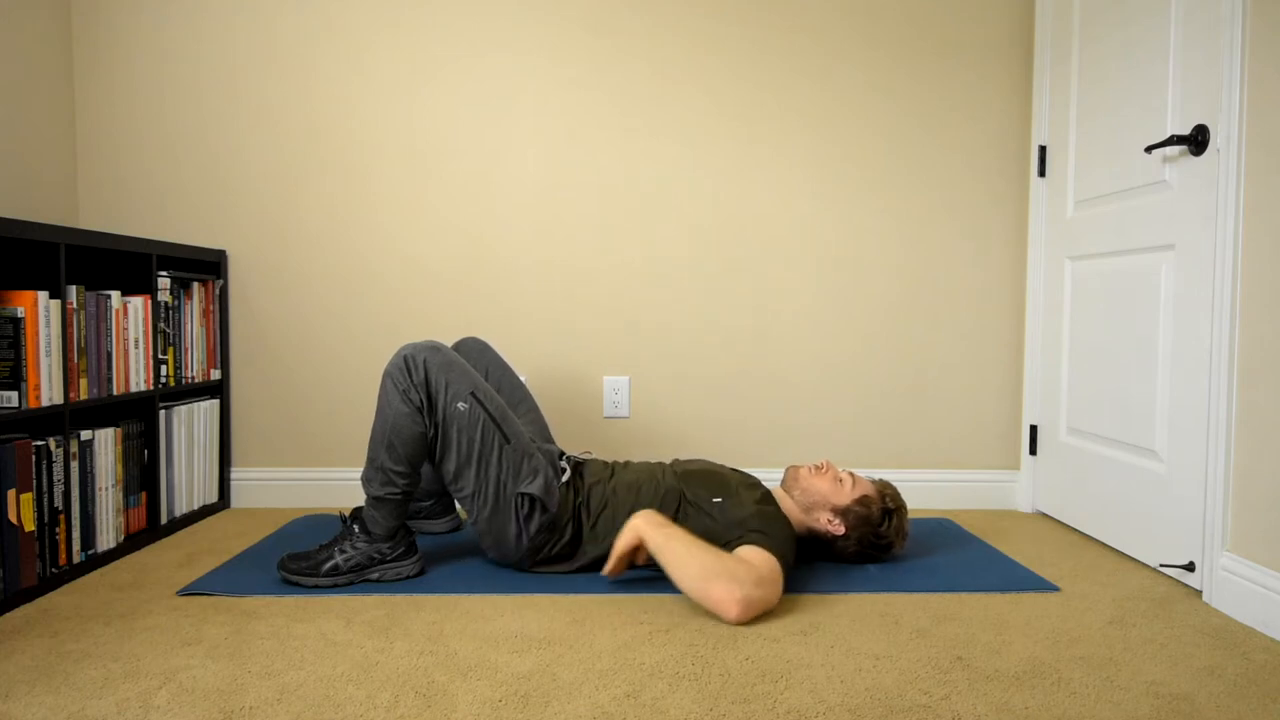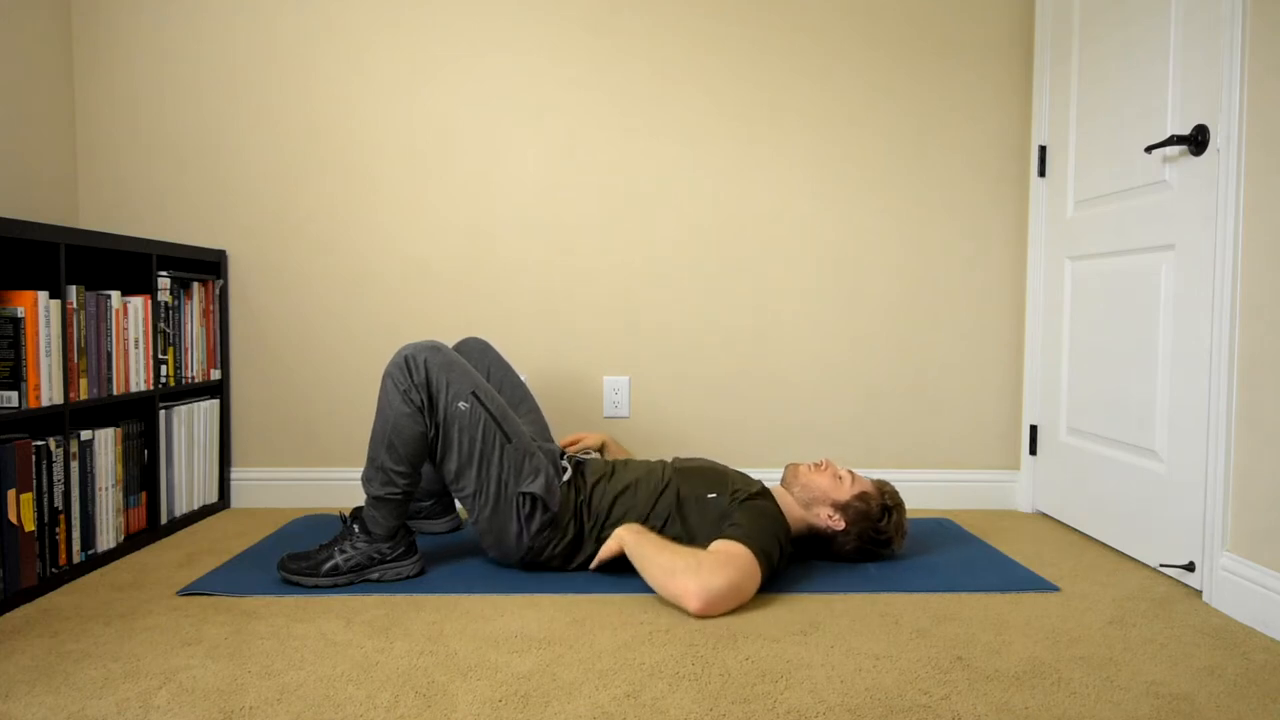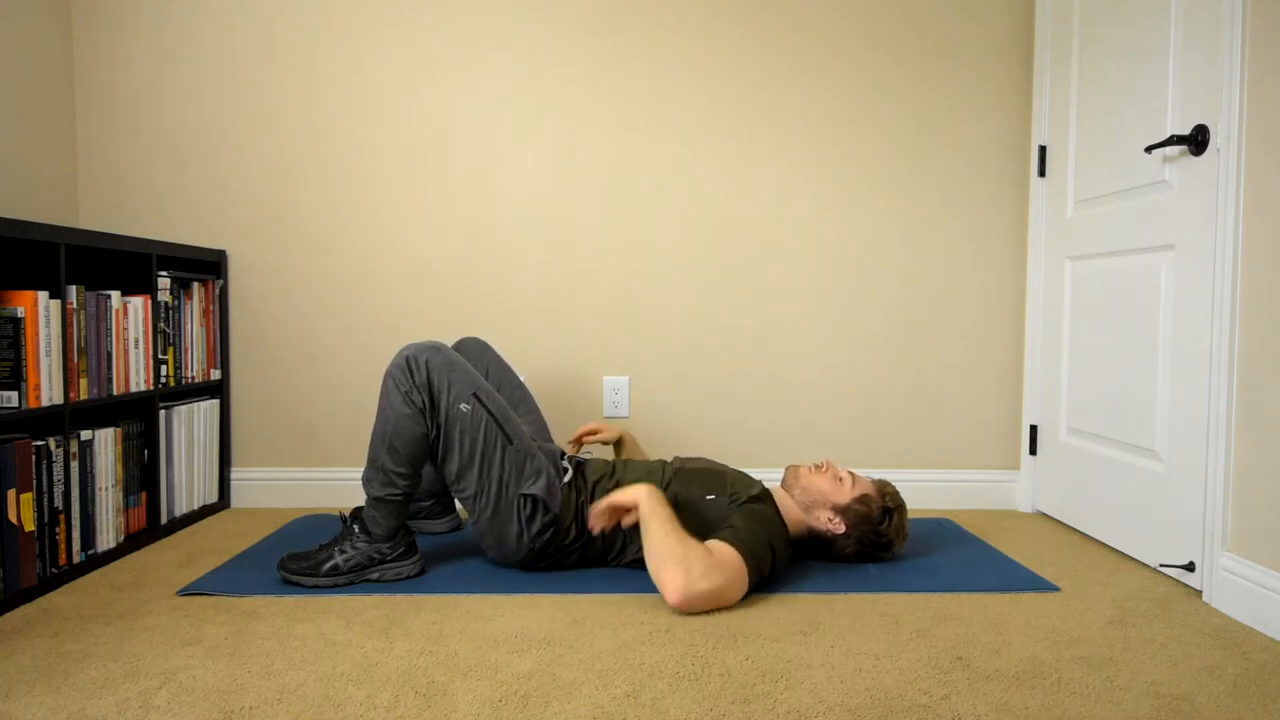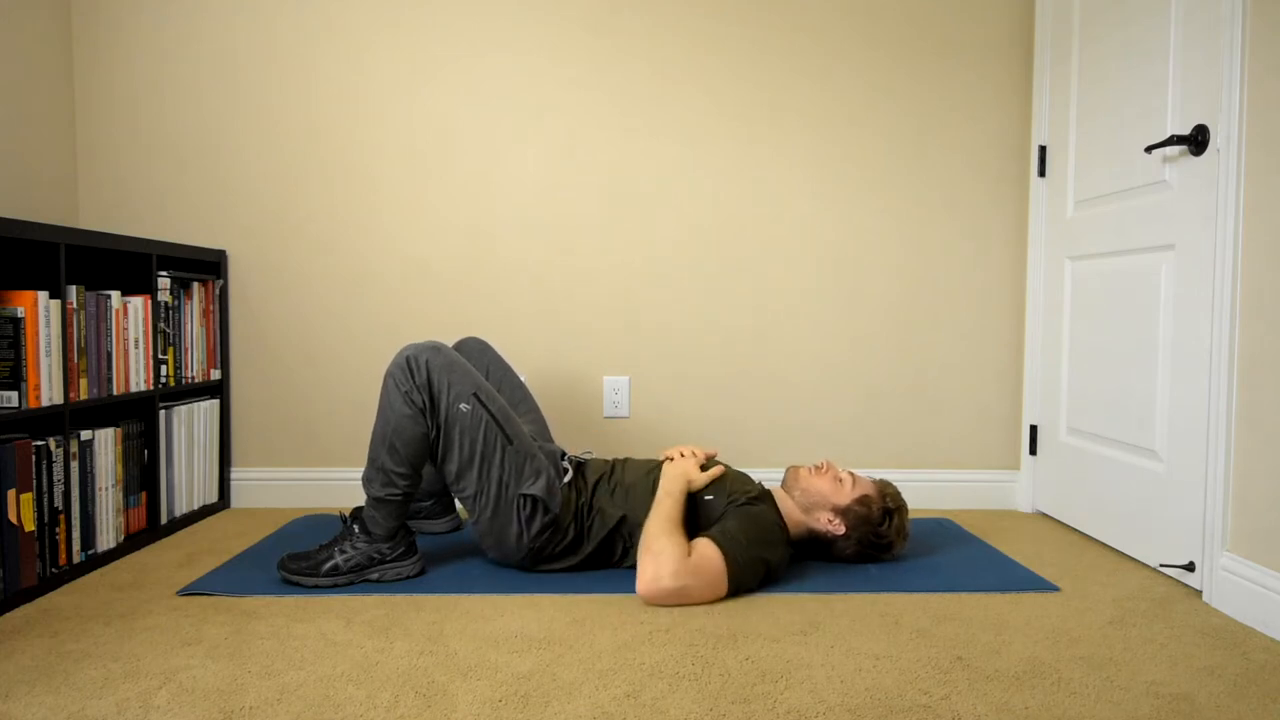
dt=0.5s
person 1, frame 1
left shoulder: (769, 529)
right shoulder: (757, 503)
left elbow: (737, 597)
left wrist: (653, 525)
right wrist: (597, 468)
left hip: (533, 514)
right hip: (563, 479)
left knee: (418, 363)
right knee: (468, 352)
left ankle: (378, 542)
right ankle: (428, 504)
person 1, frame 2
left shoulder: (763, 529)
right shoulder: (755, 503)
left elbow: (702, 590)
left wrist: (630, 533)
right wrist: (607, 446)
left hip: (534, 514)
right hip: (564, 478)
left knee: (420, 363)
right knee: (470, 353)
left ankle: (380, 541)
right ankle: (429, 502)
person 1, frame 3
left shoulder: (762, 536)
right shoulder: (757, 507)
left elbow: (684, 587)
left wrist: (645, 494)
right wrist: (628, 447)
left hip: (537, 516)
right hip: (564, 478)
left knee: (421, 365)
right knee: (469, 352)
left ankle: (379, 543)
right ankle: (427, 504)
person 1, frame 4
left shoulder: (760, 541)
right shoulder: (759, 507)
left elbow: (658, 580)
left wrist: (675, 479)
right wrist: (687, 468)
left hip: (536, 517)
right hip: (565, 477)
left knee: (422, 365)
right knee: (470, 352)
left ankle: (379, 542)
right ankle: (428, 503)
